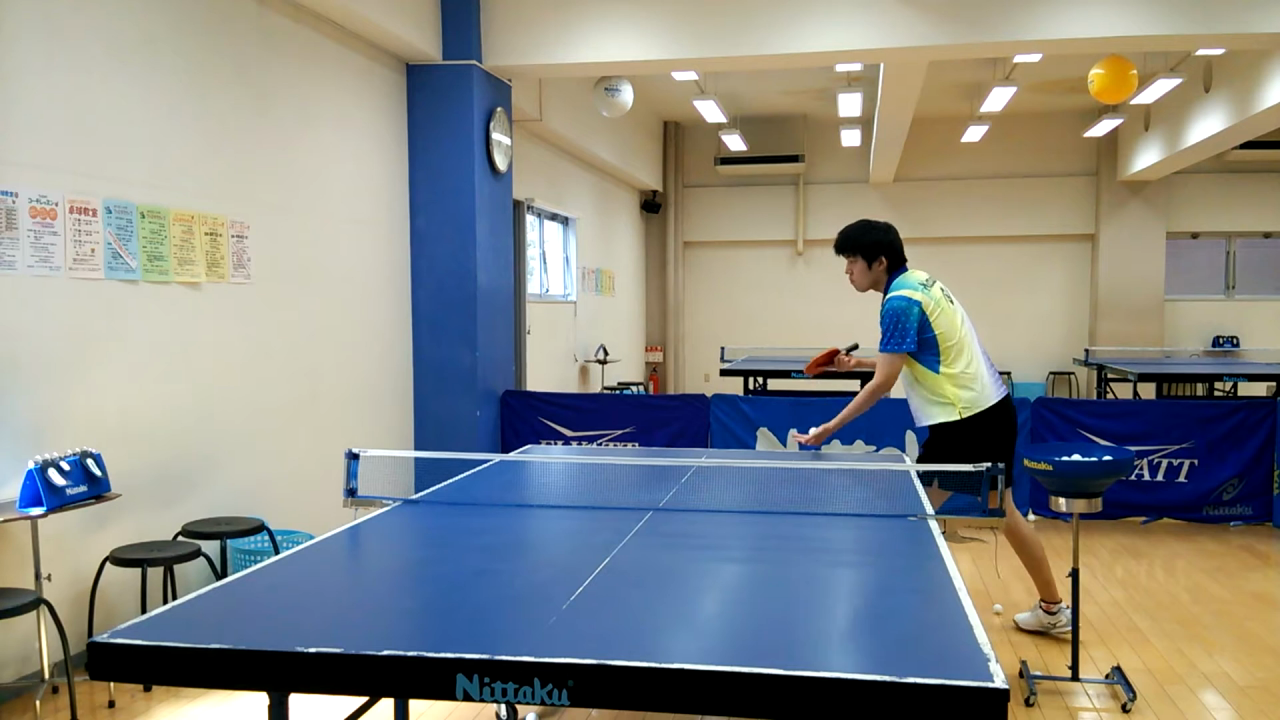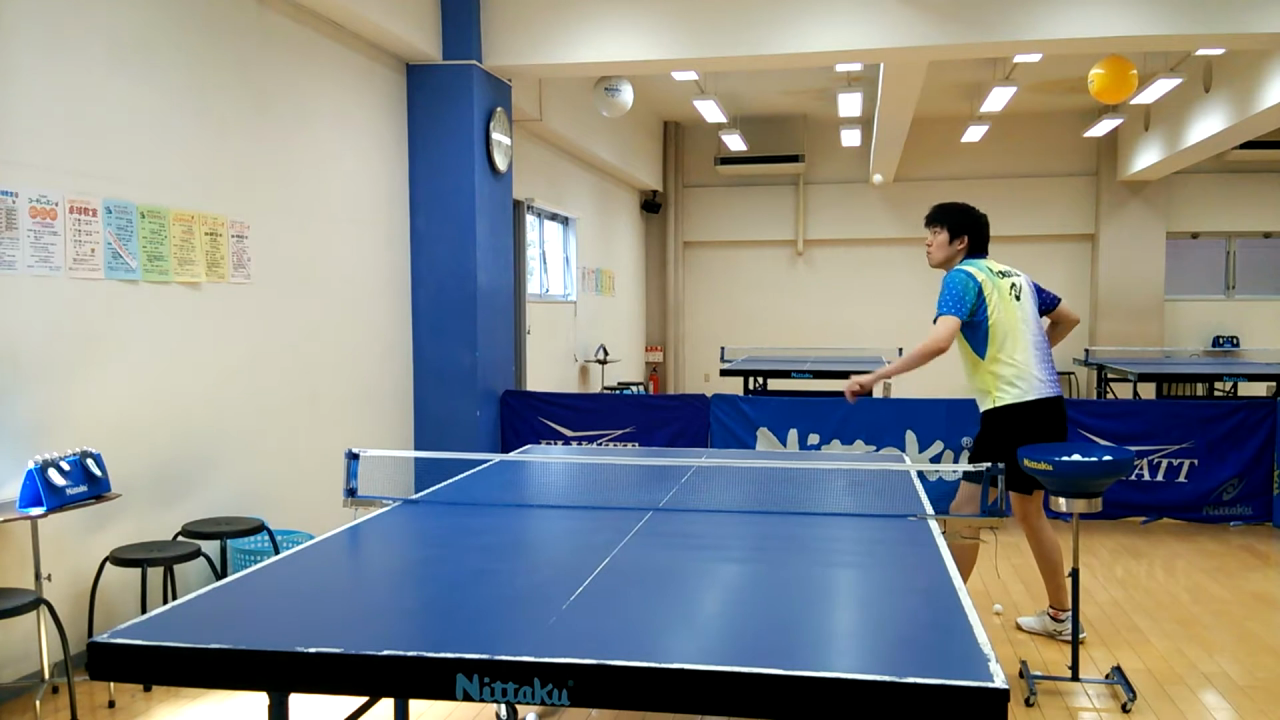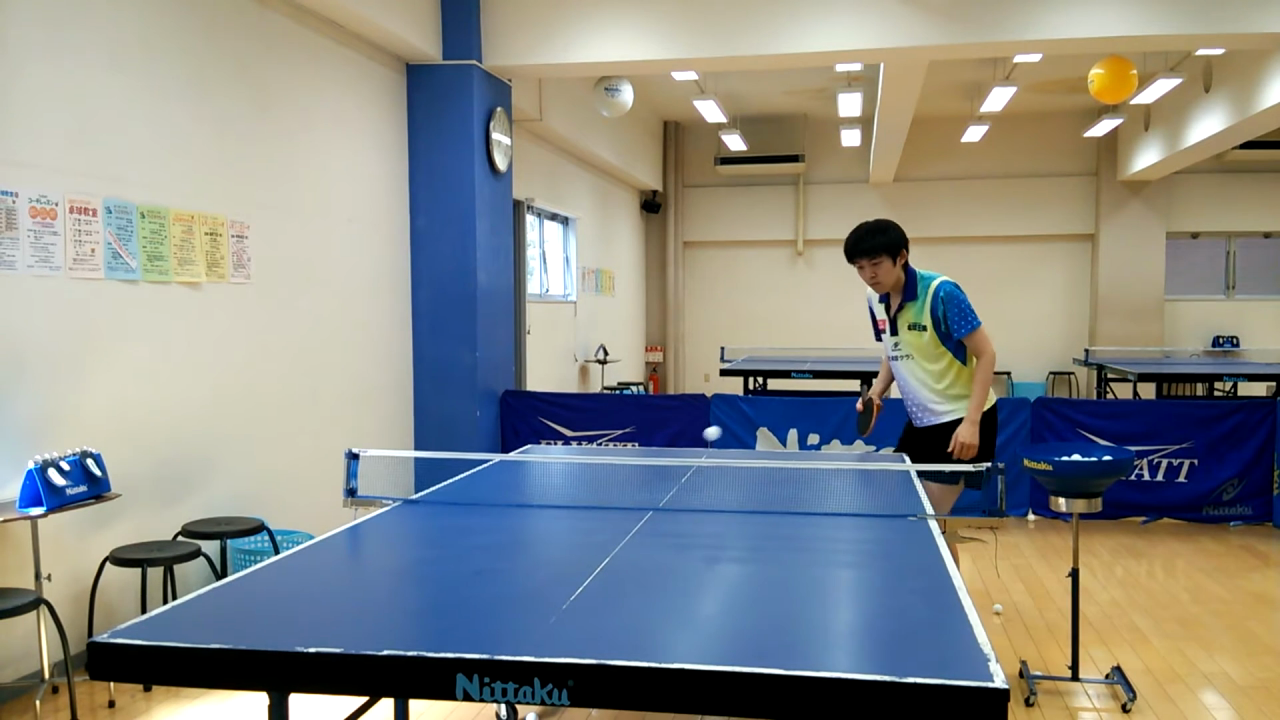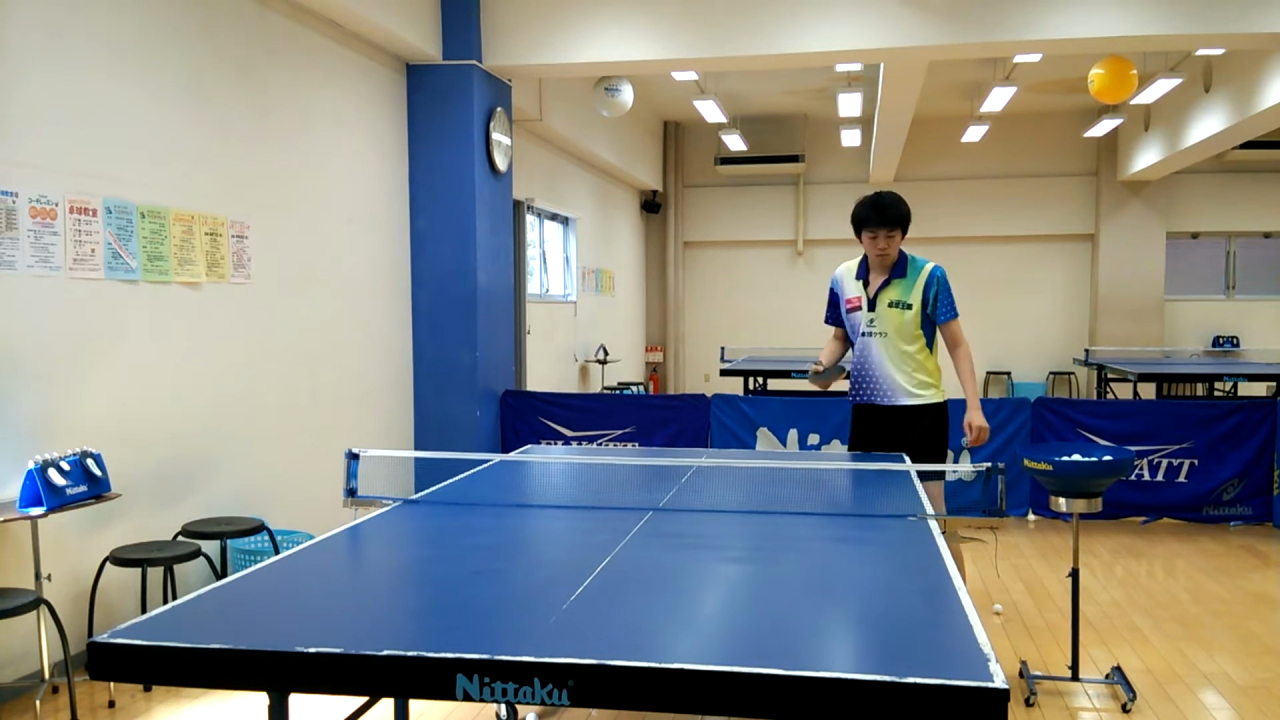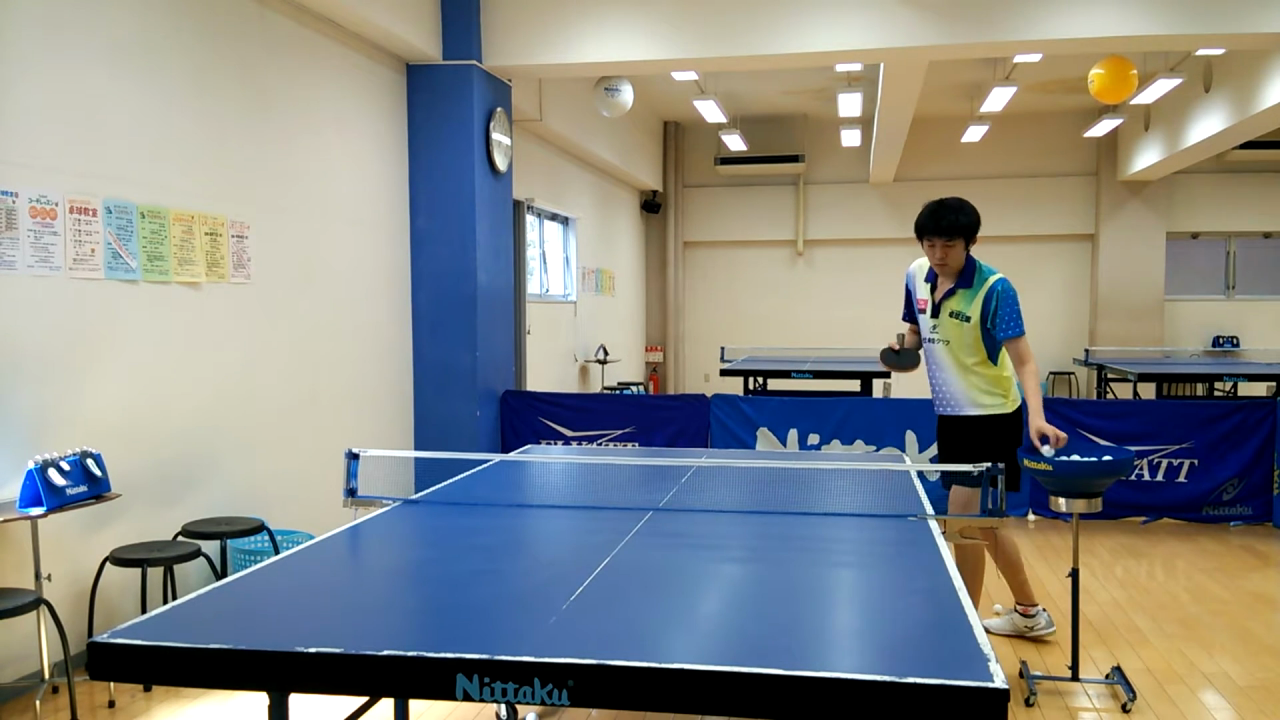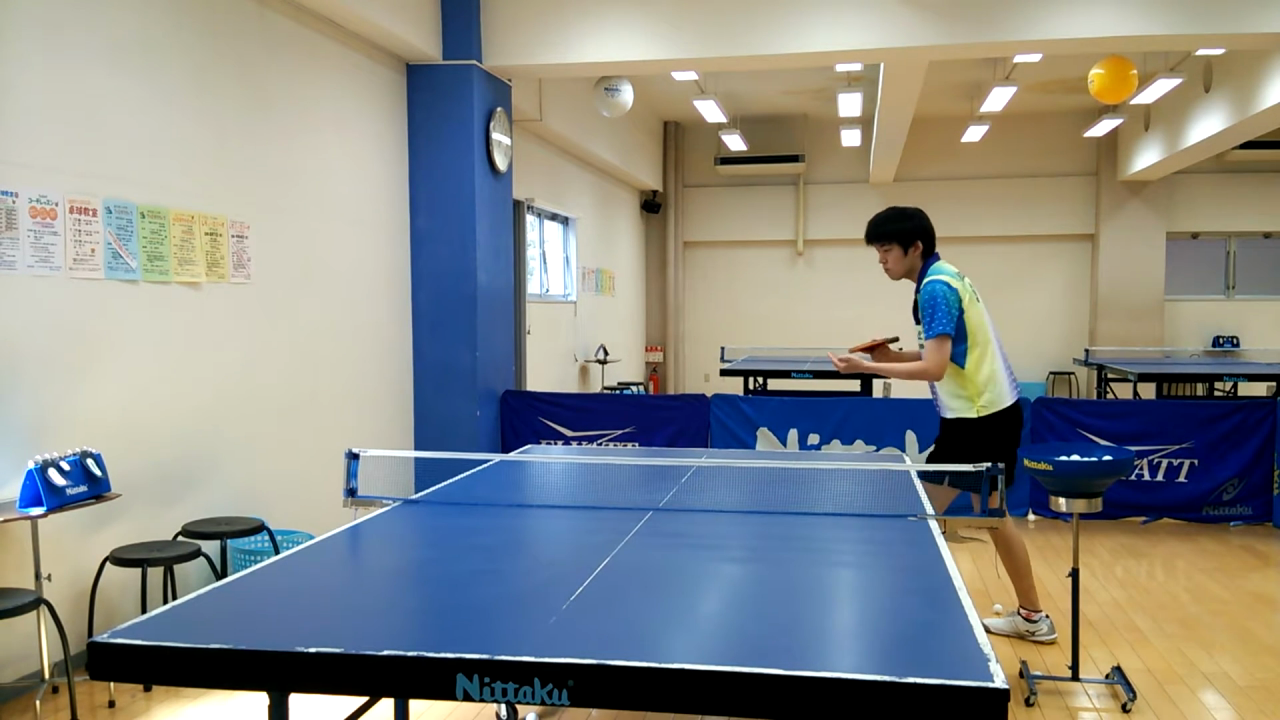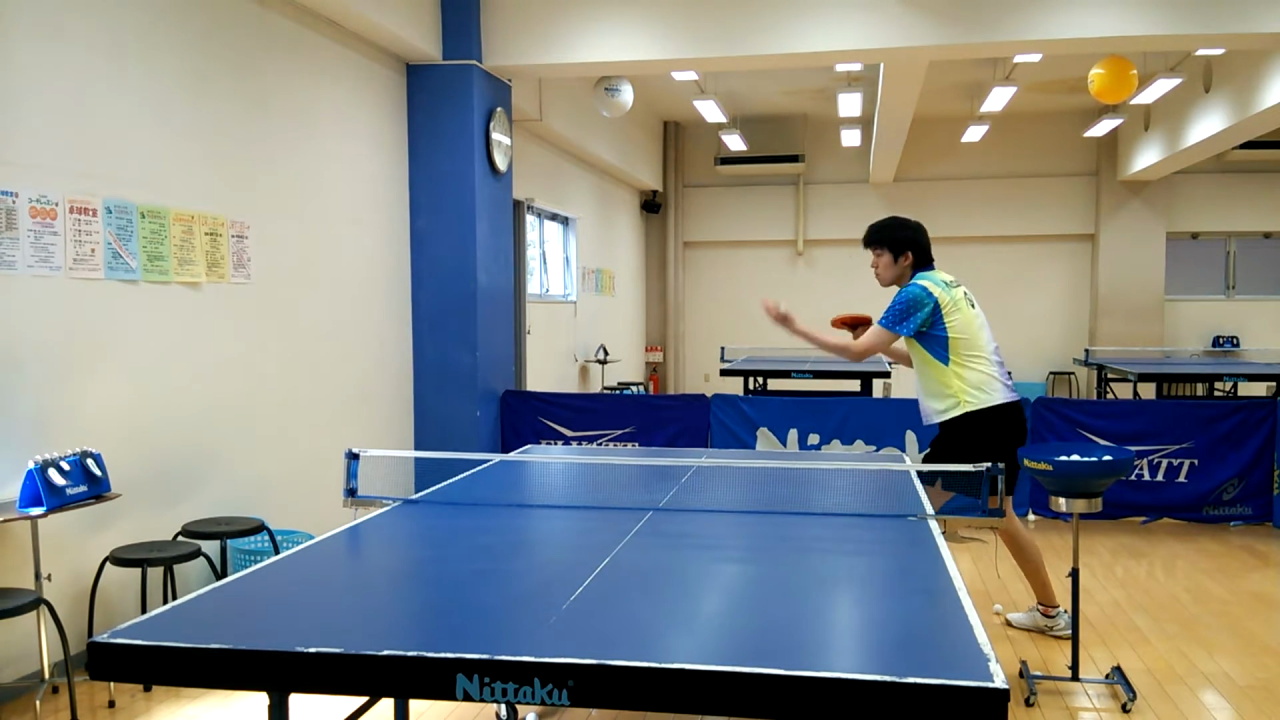
dt=0.7s
person 1, frame 1
left shoulder: (900, 302)
right shoulder: (921, 283)
left elbow: (884, 383)
left wrist: (831, 427)
right wrist: (862, 361)
left hip: (966, 422)
right hip: (994, 410)
right knee: (1002, 510)
right ankle: (1053, 608)
person 1, frame 2
left shoulder: (960, 279)
right shoulder: (1016, 278)
left elbow: (940, 341)
right elbow: (1068, 318)
left wrist: (876, 376)
left hip: (1011, 413)
right hip: (1047, 406)
left knee: (964, 513)
right knee: (1030, 511)
right ankle: (1061, 616)
person 1, frame 3
left shoulder: (941, 293)
right shoulder: (876, 298)
left elbow: (985, 355)
left wrist: (972, 424)
right wrist: (876, 392)
left hip: (959, 420)
right hip: (919, 422)
person 1, frame 4
left shoulder: (930, 276)
right shoulder: (843, 278)
left elbow: (957, 344)
left wrist: (973, 406)
right wrist: (825, 363)
left hip: (921, 409)
right hip: (867, 409)
left knee: (931, 516)
person 1, frame 5
left shoulder: (994, 288)
right shoulder: (916, 275)
left elbow: (1023, 360)
left wrist: (1036, 417)
right wrist: (903, 348)
left hip: (990, 418)
right hip: (950, 415)
left knee: (963, 521)
right knee: (980, 519)
right ankle: (1030, 611)
person 1, frame 6
left shoulder: (935, 288)
right shoulder: (942, 278)
left elbow: (933, 369)
left wrist: (866, 366)
right wrist: (898, 356)
left hip: (977, 419)
right hip: (999, 412)
right knee: (996, 515)
right ankle: (1030, 617)
person 1, frame 7
left shoulder: (918, 292)
right shoulder: (944, 285)
left elbow: (858, 350)
left wrist: (797, 327)
right wrist: (884, 344)
left hip: (975, 420)
right hip: (1004, 414)
right knee: (1002, 515)
right ankle: (1051, 611)
